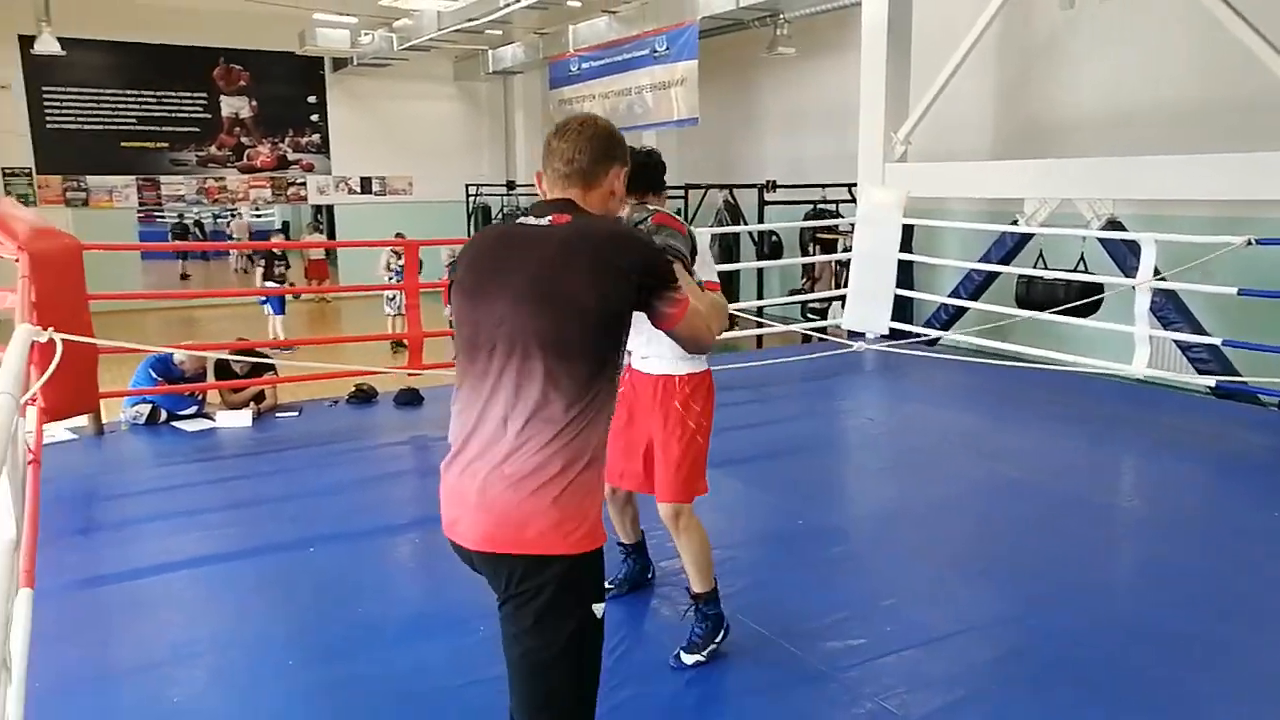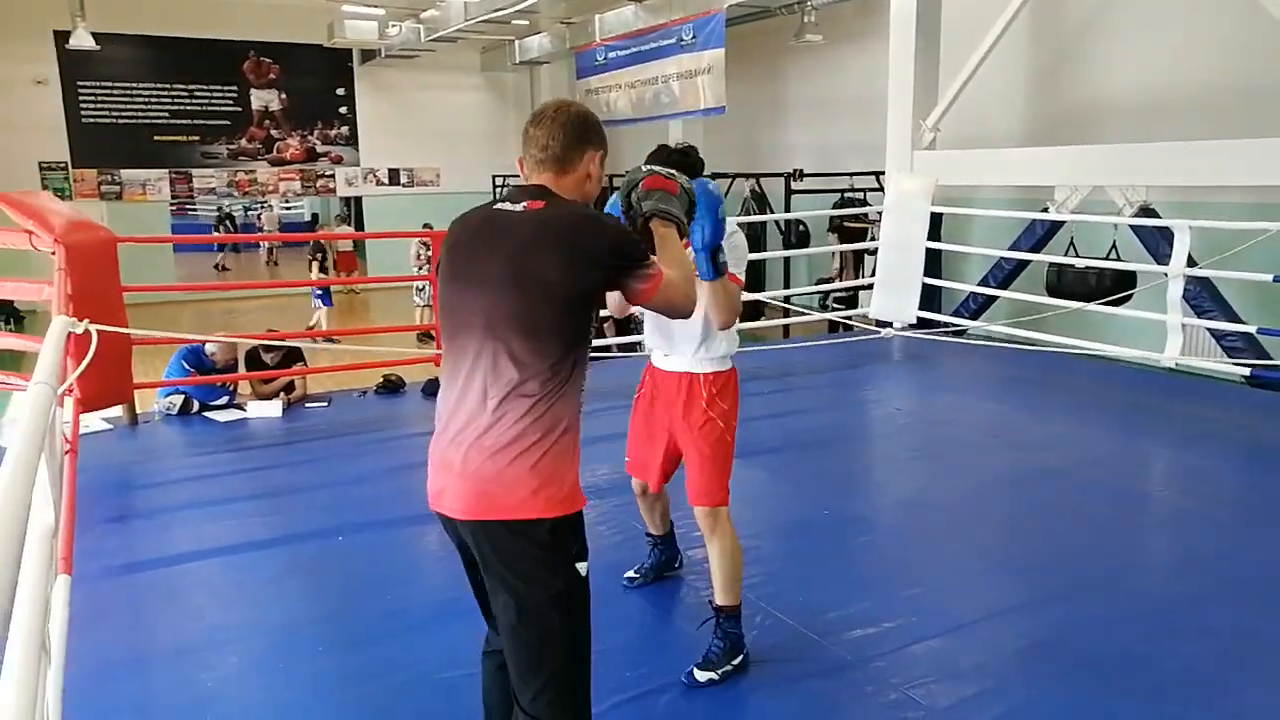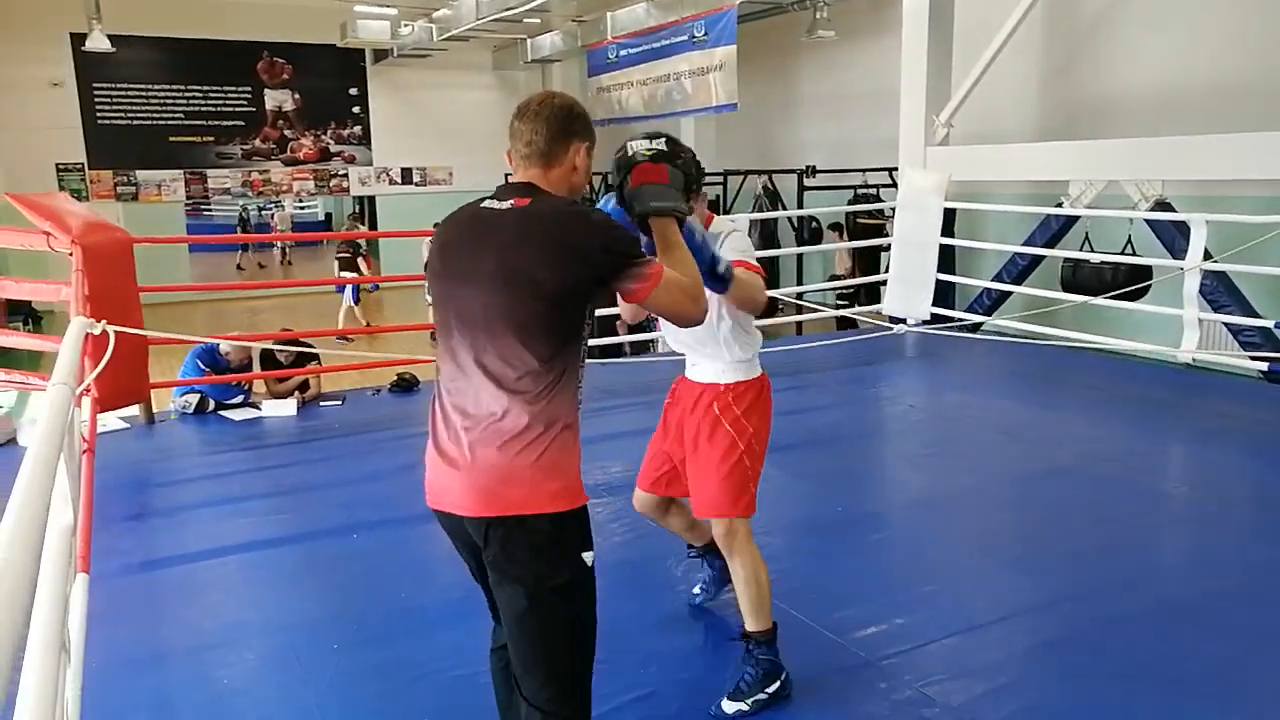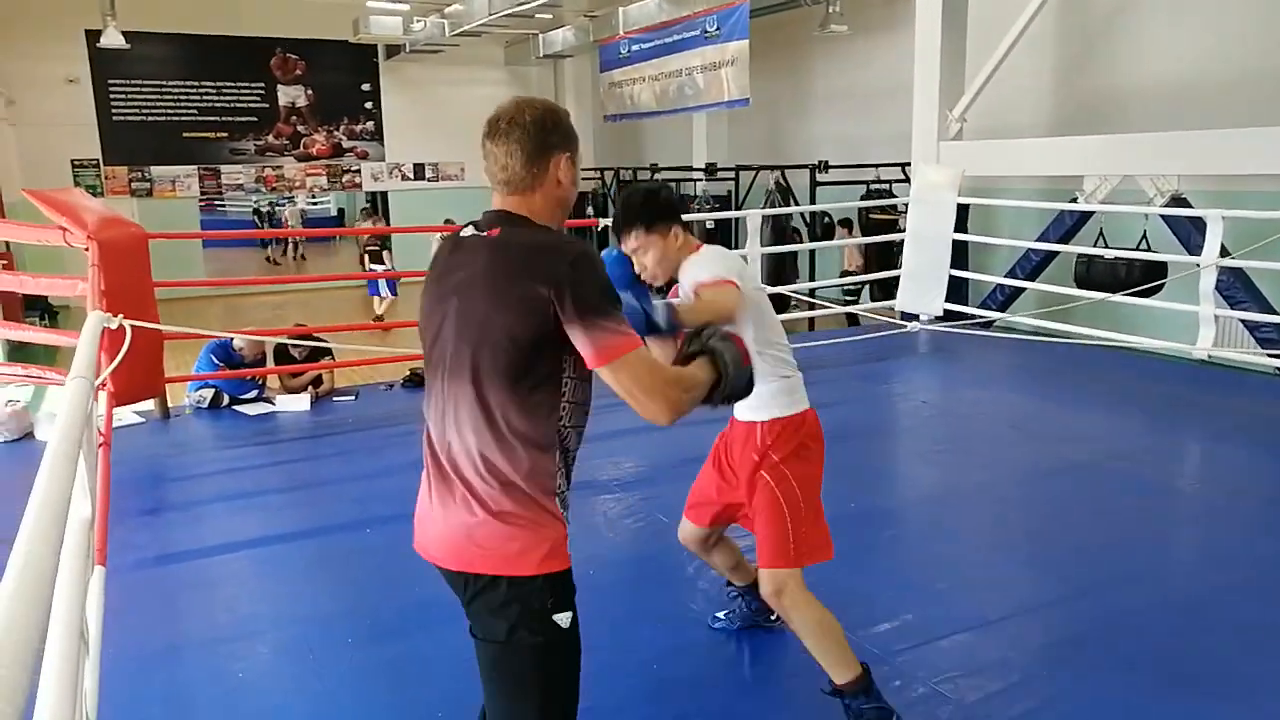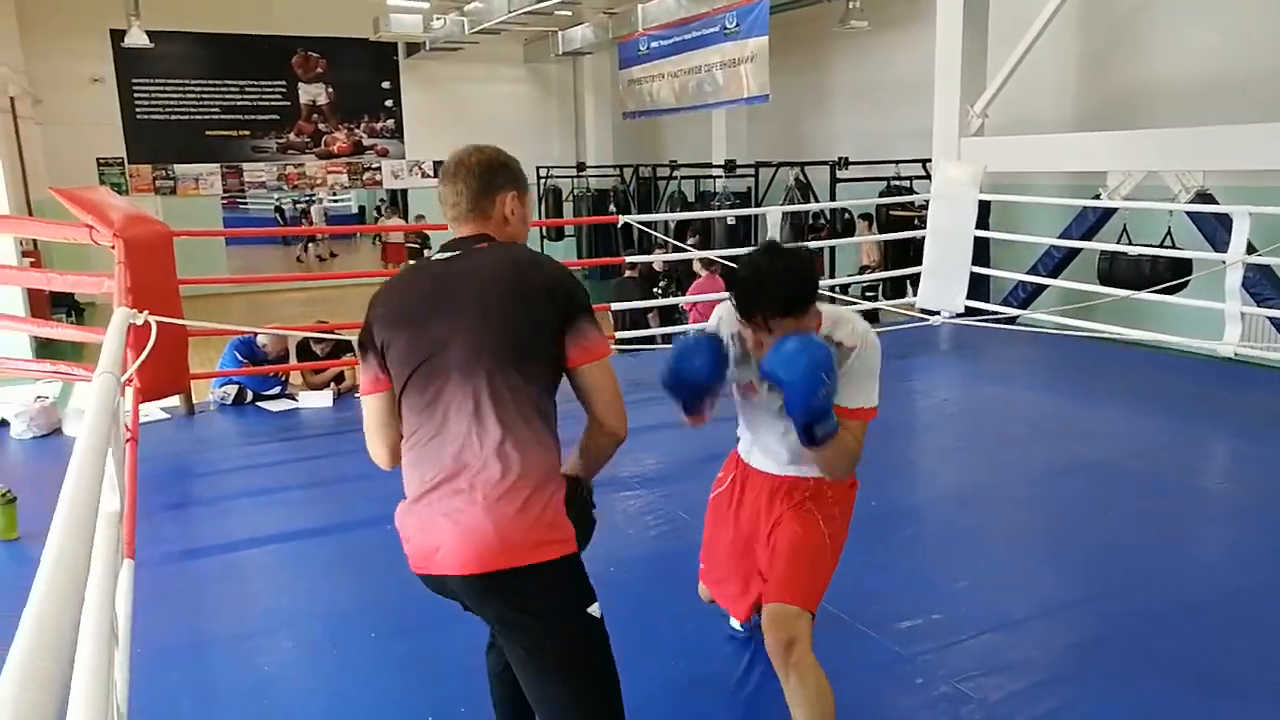
dt=0.4s
person 1, frame 1
left shoulder: (478, 250)
right shoulder: (622, 249)
right elbow: (702, 337)
right wrist: (674, 260)
left hip: (466, 509)
right hip: (545, 524)
left knee: (536, 661)
person 1, frame 2
left shoulder: (463, 231)
right shoulder: (591, 233)
right elbow: (681, 300)
right wrist: (664, 219)
left hip: (453, 483)
right hip: (527, 495)
left knee: (509, 640)
person 1, frame 3
left shoulder: (453, 230)
right shoulder: (581, 230)
right elbow: (690, 307)
right wrist: (663, 214)
left hip: (451, 485)
right hip: (532, 494)
left knee: (516, 638)
person 1, frame 4
left shoulder: (448, 257)
right shoulder: (561, 262)
right elbow: (660, 404)
right wrist: (711, 364)
left hip: (447, 527)
right hip: (514, 543)
person 1, frame 5
left shoulder: (390, 300)
right shoulder: (544, 277)
left elbow: (385, 451)
right elbow: (611, 424)
right wrist: (578, 482)
left hip: (428, 545)
right hip: (522, 542)
left knee: (514, 641)
person 2, frame 1
left shoulder: (686, 242)
left hip: (683, 385)
right hip: (634, 379)
left knee: (673, 508)
right knee: (612, 487)
left ankle: (709, 616)
right ankle: (636, 564)
person 2, frame 2
left shoulder: (726, 240)
left elbow: (723, 317)
right elbow: (617, 306)
left wrist: (707, 250)
left hip: (707, 384)
right hip: (659, 376)
left knee: (709, 511)
right knee: (642, 483)
left ankle: (730, 636)
right ankle: (664, 552)
person 2, frame 3
left shoulder: (729, 236)
left elbow: (755, 299)
right elbow: (631, 312)
left wrist: (705, 264)
left hip: (737, 392)
right hip: (690, 387)
left knee: (729, 526)
right knee: (649, 500)
left ankle: (766, 664)
right ankle: (713, 559)
person 2, frame 4
left shoulder: (714, 268)
right shoulder: (692, 279)
left elbow: (719, 309)
left wrist: (654, 314)
right wrist: (632, 300)
left hip: (780, 435)
right hip: (746, 427)
left knee: (781, 585)
right knee: (693, 535)
right ankle: (754, 599)
person 2, frame 5
left shoulder: (854, 344)
right shoulder: (726, 323)
left elbow: (841, 464)
right elbow: (693, 412)
left wrist: (815, 418)
right wrist: (692, 396)
left hip: (816, 490)
right hip: (746, 474)
left knee: (785, 637)
right knee: (714, 591)
right ankle: (763, 598)
